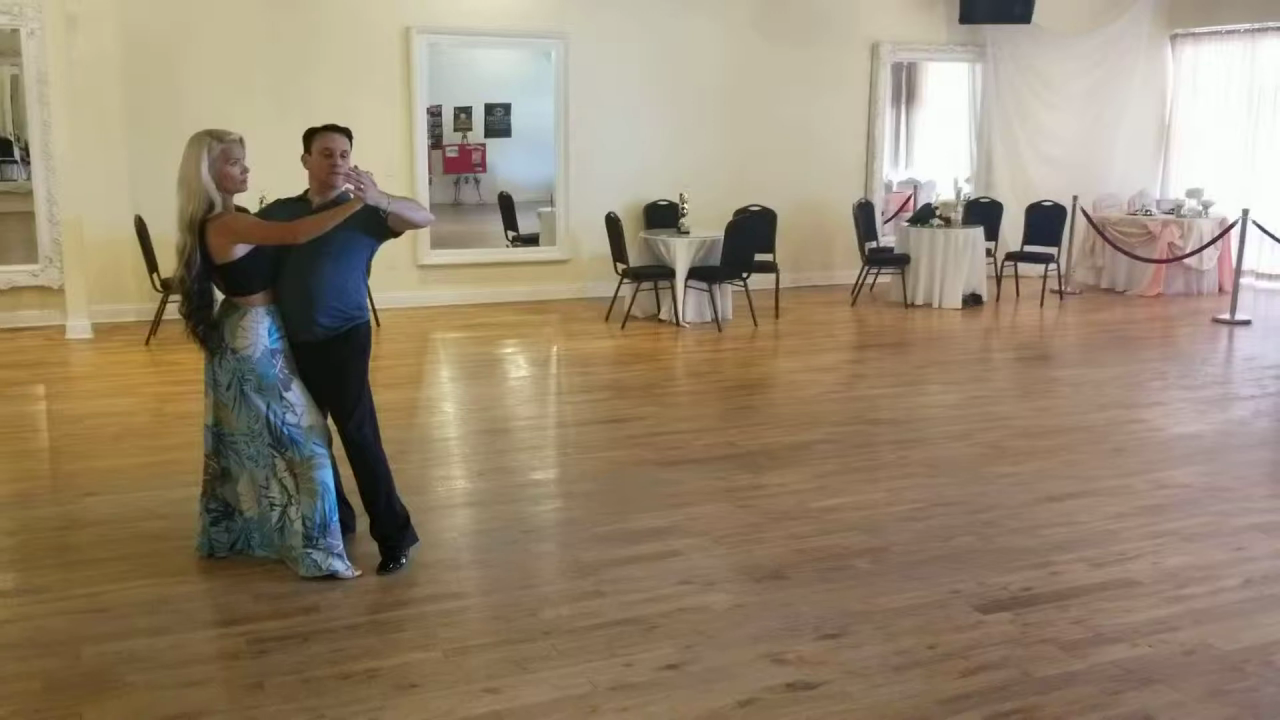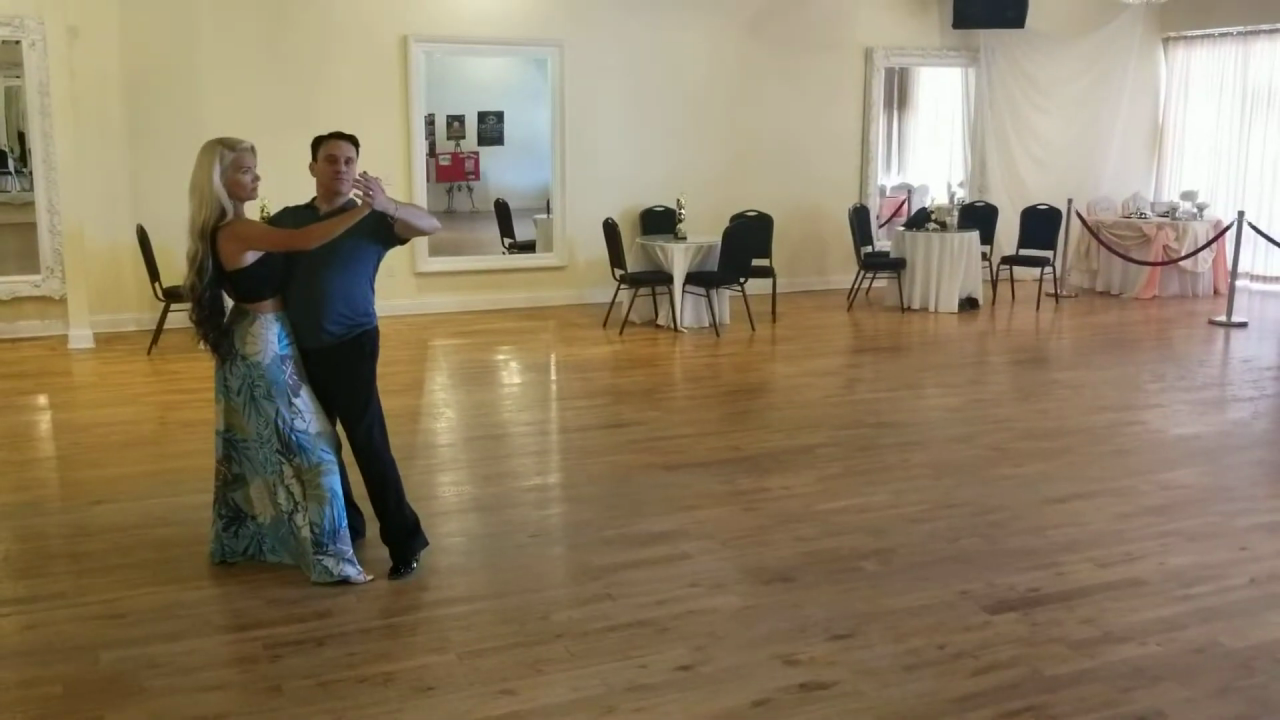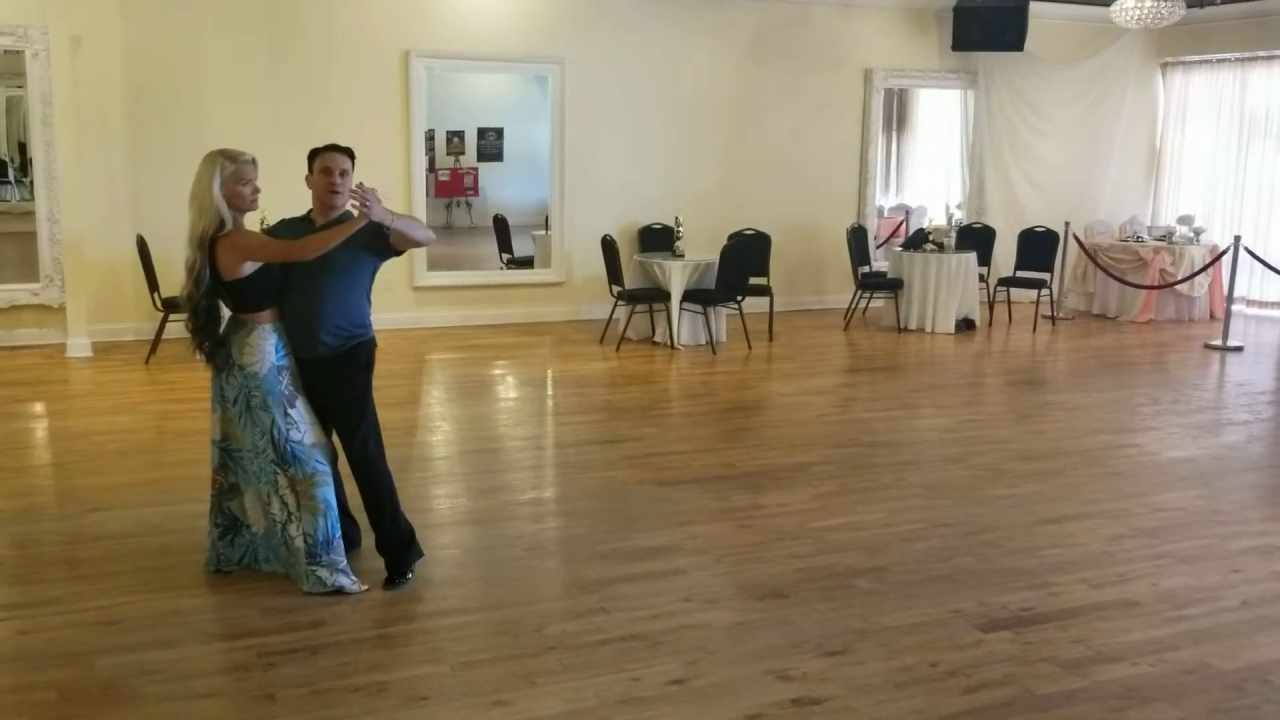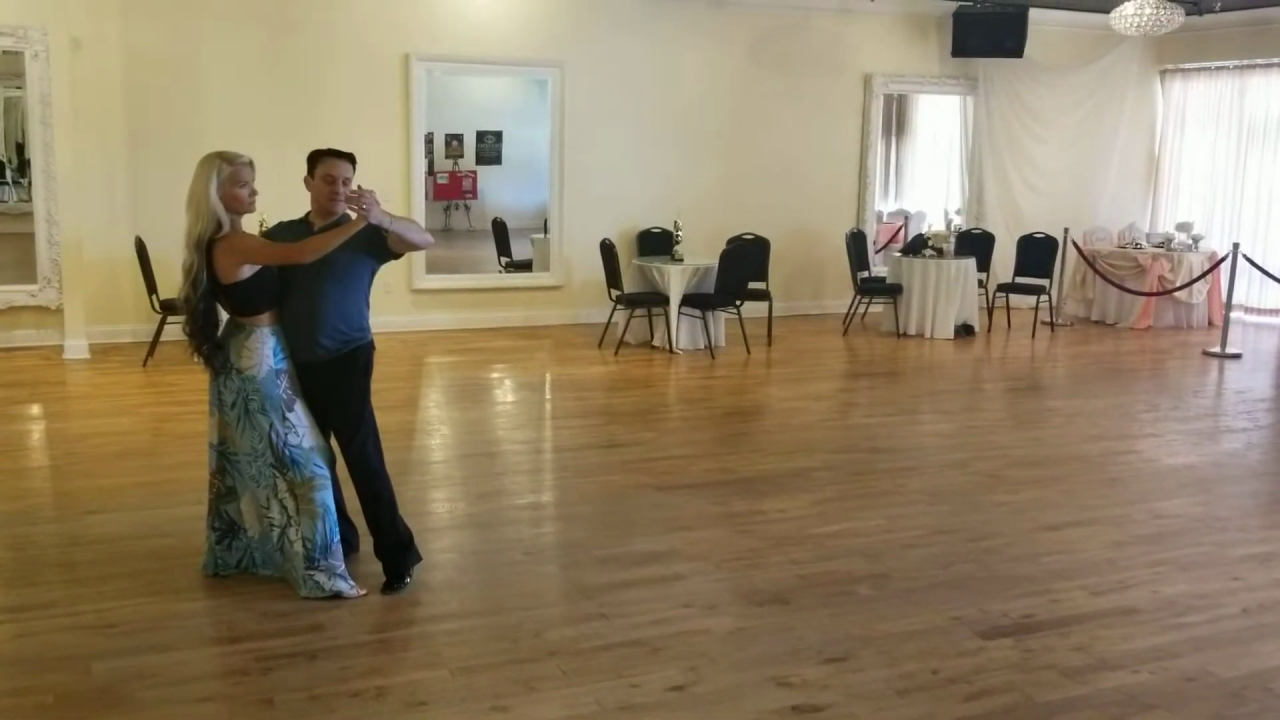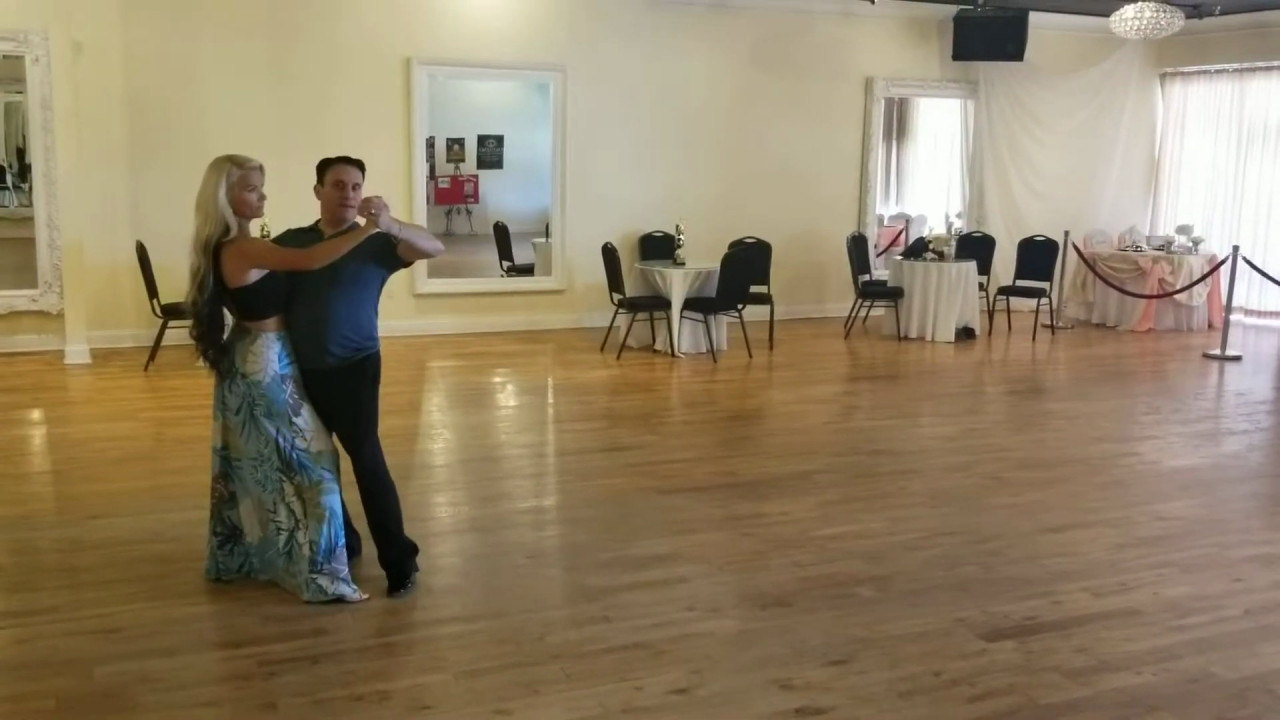
dt=1s
person 1, frame 1
left shoulder: (218, 222)
right shoulder: (227, 225)
right elbow: (295, 234)
right wrist: (356, 203)
left hip: (241, 336)
right hip: (252, 339)
left knee: (244, 441)
right knee: (299, 440)
left ankle: (232, 533)
right ankle: (314, 549)
person 1, frame 2
left shoulder: (225, 230)
right shoulder: (237, 232)
right elbow: (304, 241)
right wrist: (363, 209)
left hip: (249, 343)
right hip: (262, 345)
left knee: (255, 447)
right knee: (307, 447)
left ankle: (242, 539)
right ankle: (326, 555)
person 1, frame 3
left shoulder: (223, 241)
right shoulder: (236, 242)
right elbow: (302, 252)
right wrist: (361, 220)
left hip: (246, 353)
right hip: (260, 355)
left knee: (250, 457)
right knee: (300, 457)
left ankle: (237, 549)
right ankle: (320, 566)
person 1, frame 4
left shoulder: (220, 243)
right shoulder: (235, 245)
right elbow: (300, 255)
right wrist: (359, 222)
left hip: (243, 356)
right hip: (258, 359)
left knee: (248, 462)
right knee: (299, 462)
left ankle: (235, 553)
right ankle: (318, 571)
person 1, frame 5
left shoulder: (226, 247)
right shoulder: (243, 249)
right elbow: (310, 260)
right wrist: (368, 229)
left hip: (245, 361)
right hip: (265, 363)
left knee: (250, 466)
right knee: (310, 464)
left ankle: (237, 558)
right ankle: (320, 574)
person 2, frame 1
left shoulder: (362, 212)
right shoulder: (279, 211)
left elbow: (424, 218)
left wrist: (379, 198)
left hip: (342, 340)
right hip: (291, 343)
left knee: (360, 437)
left ankle: (394, 536)
right ankle: (333, 519)
person 2, frame 2
left shoulder: (370, 220)
right shoulder: (286, 220)
left elbow: (430, 225)
left wrist: (386, 205)
left hip: (350, 347)
right hip: (300, 351)
left knee: (369, 444)
left ankle: (405, 541)
right ankle: (343, 525)
person 2, frame 3
left shoulder: (366, 232)
right shoulder: (283, 232)
left elbow: (425, 236)
left wrist: (383, 216)
left hip: (347, 359)
right hip: (297, 361)
left knee: (365, 456)
left ankle: (399, 551)
right ankle: (339, 535)
person 2, frame 4
left shoulder: (364, 235)
right shoulder: (281, 234)
left elbow: (423, 240)
left wrist: (381, 218)
left hip: (346, 362)
right hip: (295, 364)
left knee: (364, 460)
left ankle: (398, 556)
right ankle: (338, 539)
person 2, frame 5
left shoulder: (374, 244)
right shoulder: (290, 242)
left elbow: (433, 247)
left wrist: (389, 224)
left hip: (353, 370)
right hip: (300, 373)
left knee: (367, 462)
left ankle: (398, 560)
